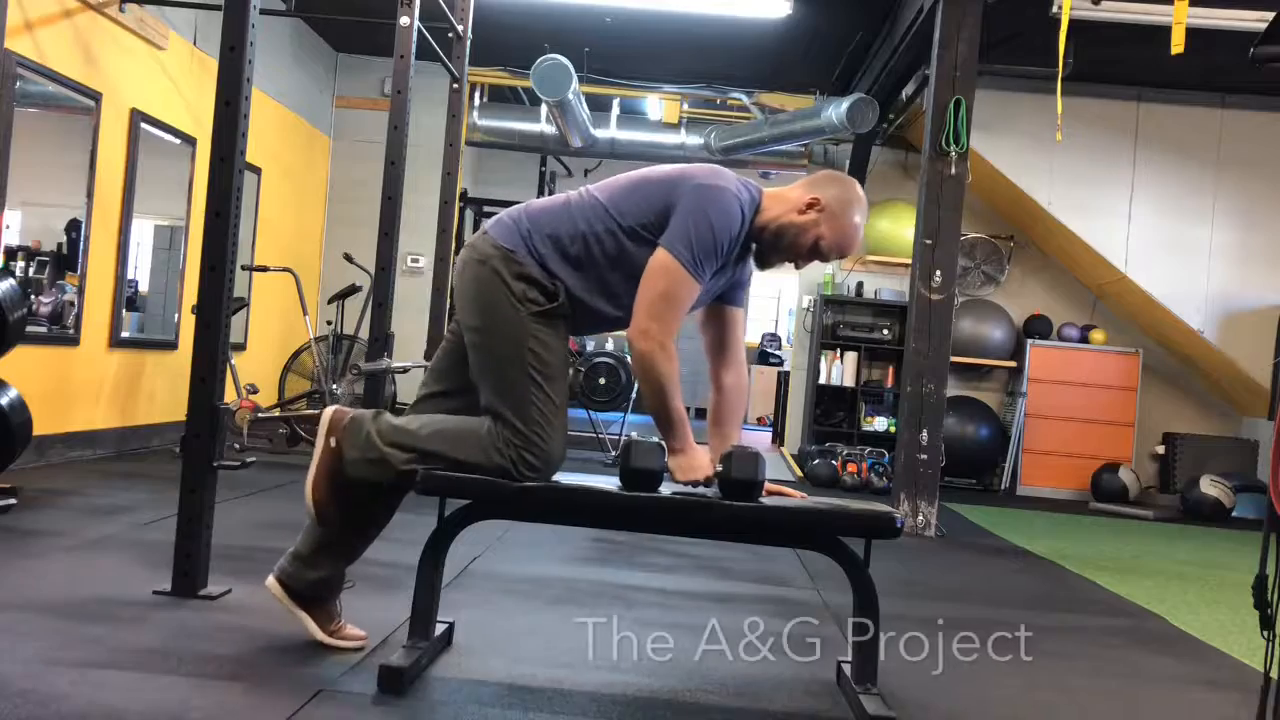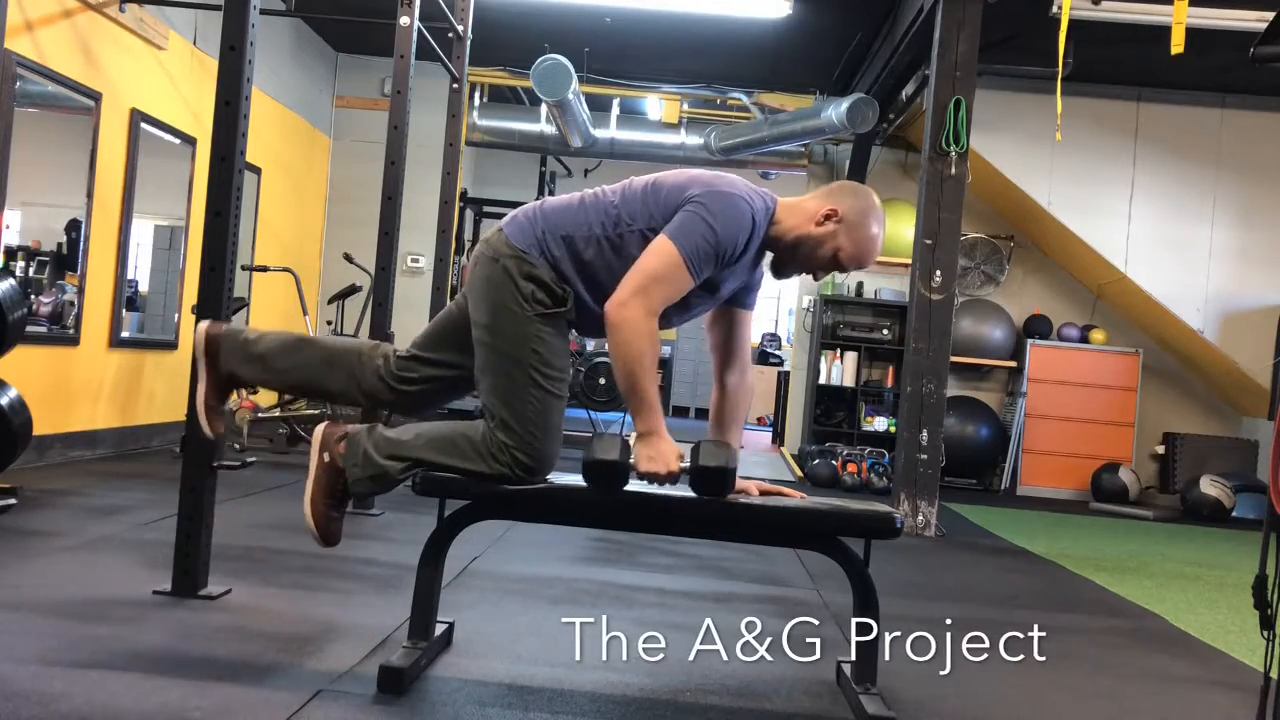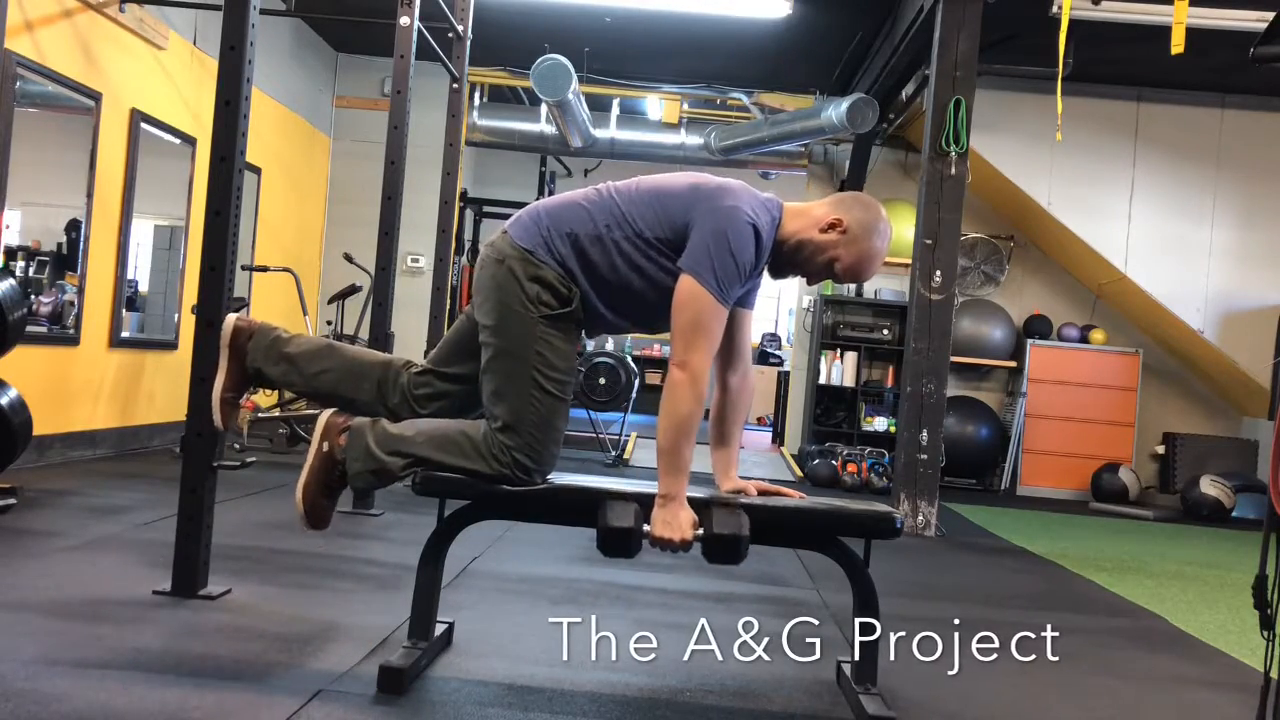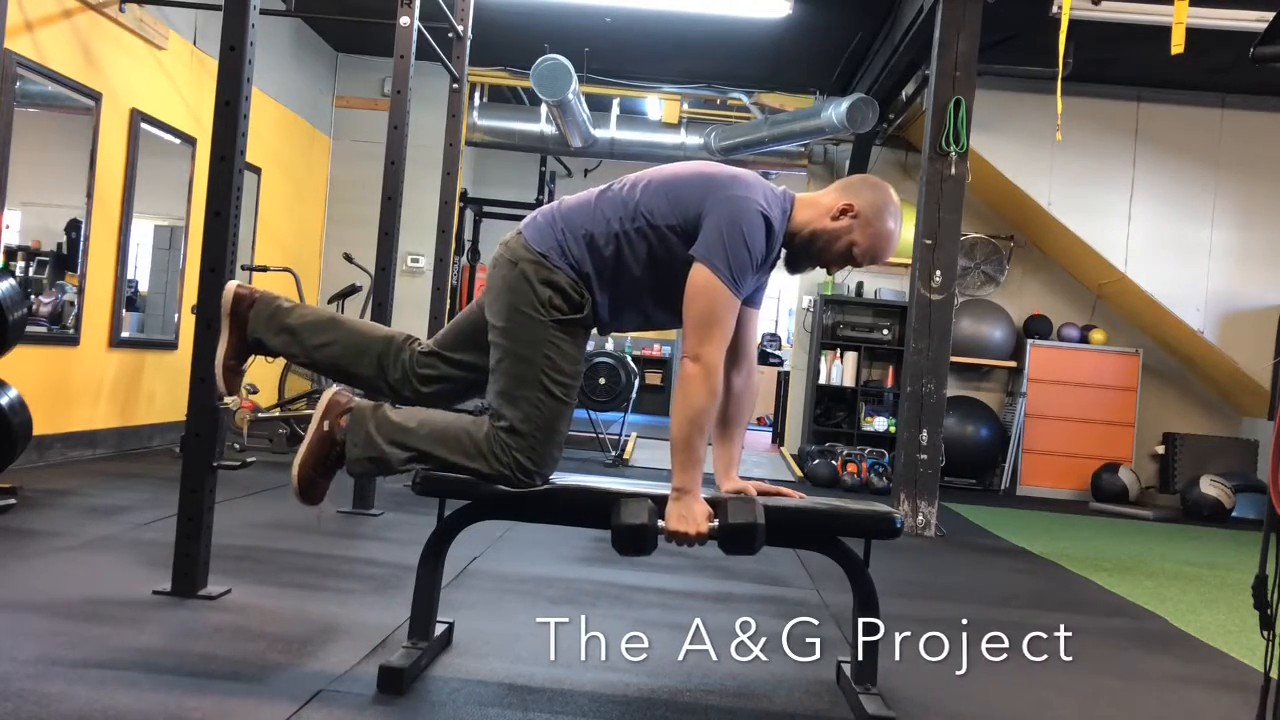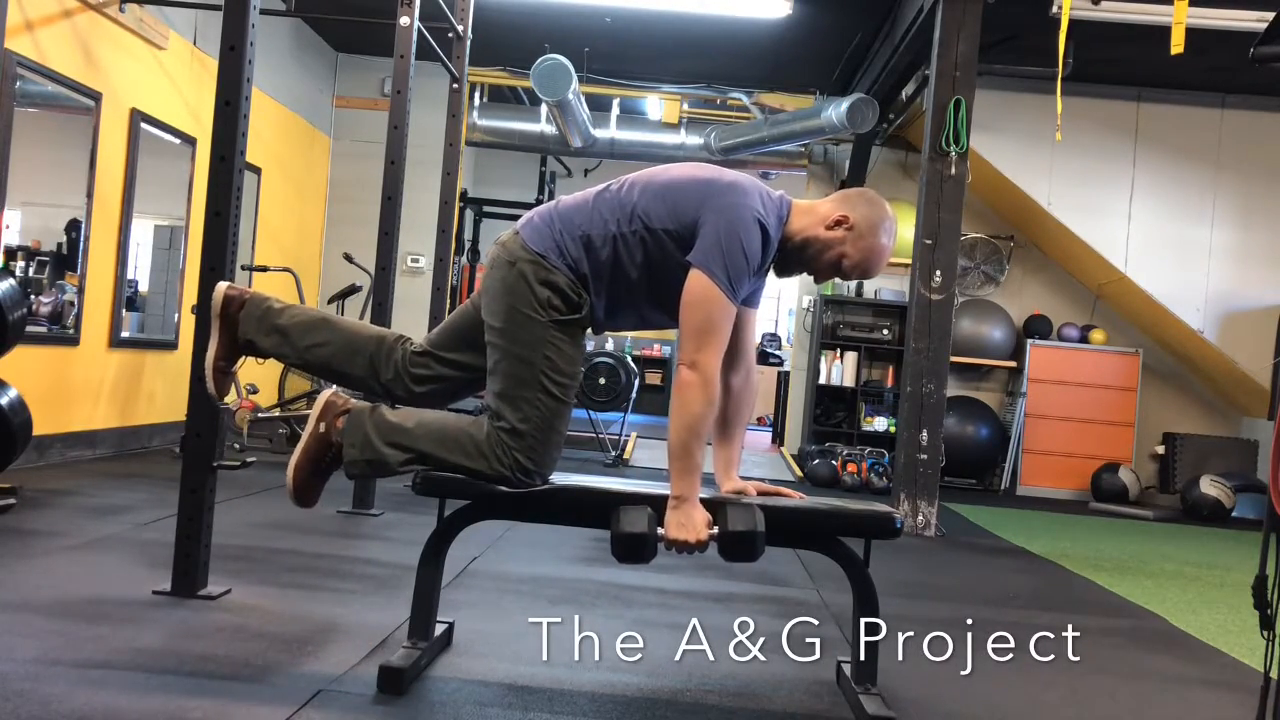
dt=1s
person 1, frame 1
left shoulder: (740, 243)
right shoulder: (719, 206)
left elbow: (729, 366)
right elbow: (649, 335)
left wrist: (725, 464)
right wrist: (682, 447)
left hip: (503, 275)
right hip: (513, 270)
left knee: (425, 429)
right knee: (529, 452)
left ankle: (307, 579)
right ankle: (357, 436)
person 1, frame 2
left shoulder: (752, 250)
right shoulder: (731, 213)
left elbow: (734, 368)
right elbow: (627, 310)
right wrist: (652, 435)
left hip: (521, 275)
right hip: (527, 269)
left knee: (400, 380)
right knee: (523, 452)
left ankle: (232, 350)
right ankle: (350, 454)
person 1, frame 3
left shoulder: (755, 242)
right shoulder: (736, 227)
left elbow: (734, 369)
right elbow: (688, 369)
left wrist: (727, 473)
right wrist: (671, 499)
left hip: (530, 277)
right hip: (534, 271)
left knee: (419, 397)
right knee: (523, 453)
left ankle: (256, 348)
right ankle: (353, 444)
person 1, frame 4
left shoulder: (765, 236)
right shoulder: (747, 217)
left elbow: (739, 366)
right elbow: (701, 362)
left wrist: (728, 474)
right wrist: (684, 494)
left hip: (544, 278)
right hip: (548, 272)
left knee: (418, 377)
right knee: (523, 454)
left ankle: (256, 316)
right ankle: (351, 430)
person 1, frame 5
left shoulder: (762, 240)
right shoulder: (745, 224)
left elbow: (737, 368)
right elbow: (696, 368)
left wrist: (729, 473)
right wrist: (683, 500)
left hip: (540, 275)
right hip: (546, 271)
left knee: (412, 377)
right knee: (522, 454)
left ankle: (247, 316)
right ankle: (349, 431)
